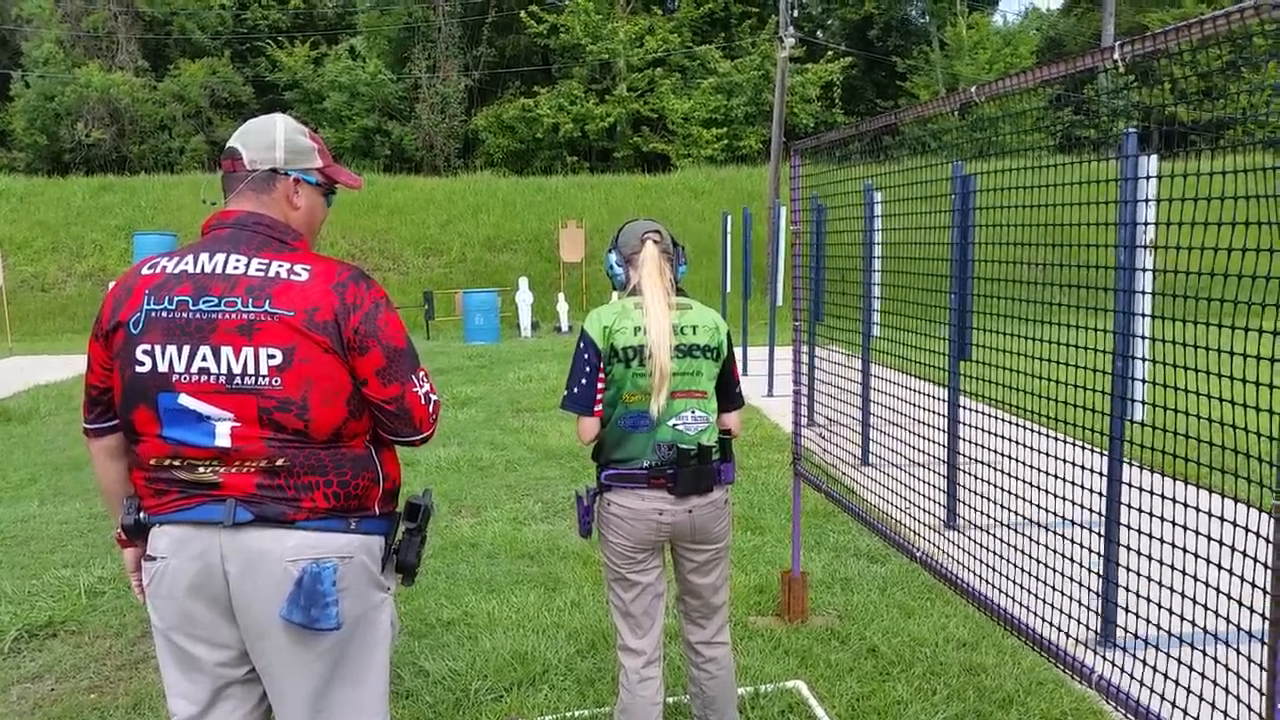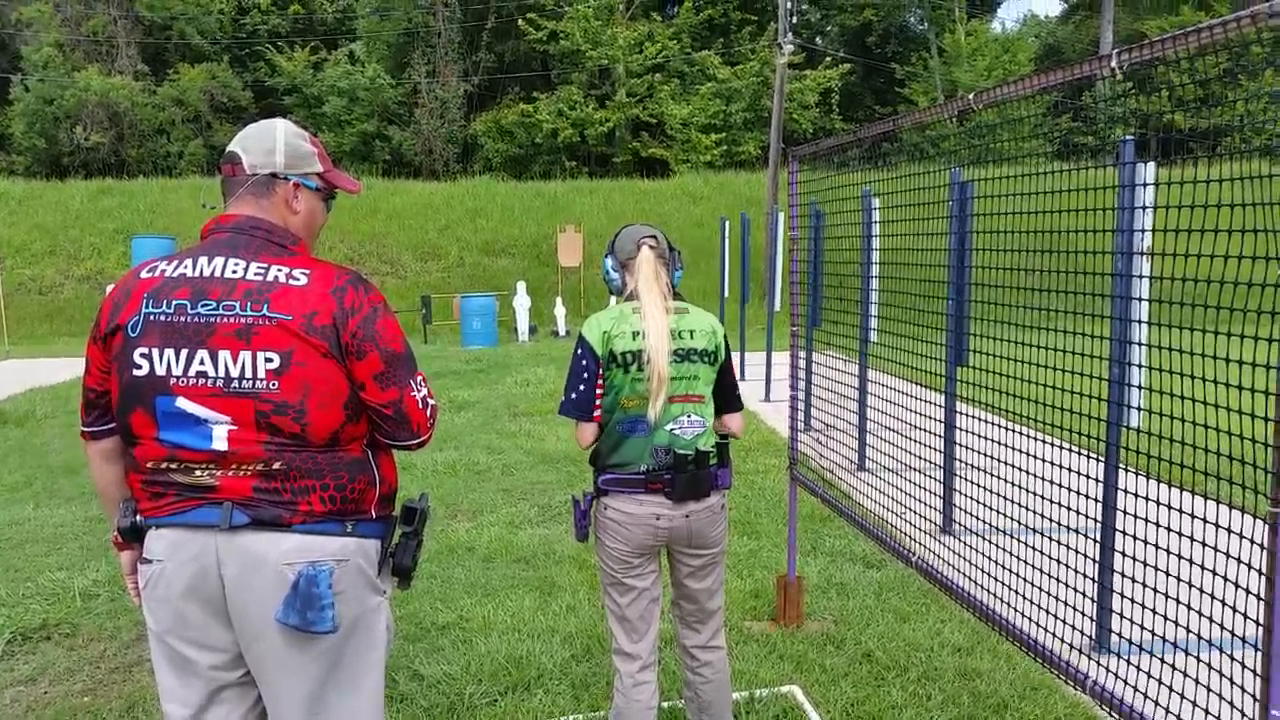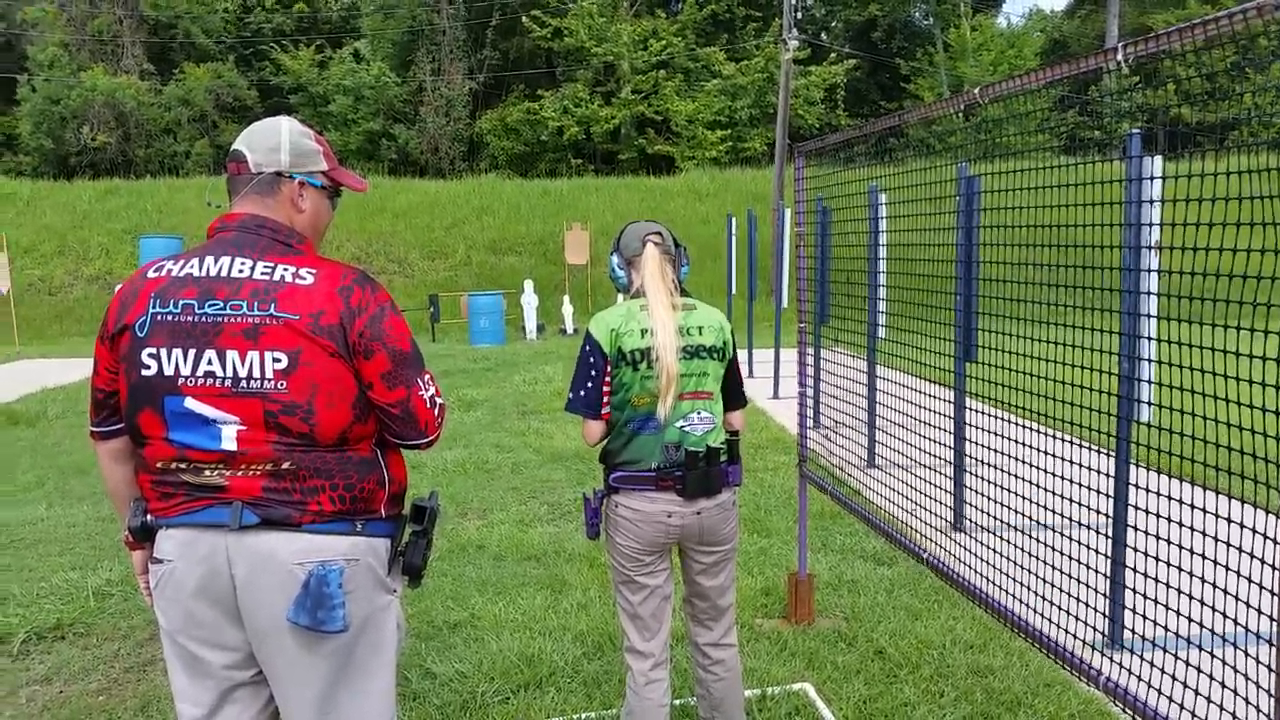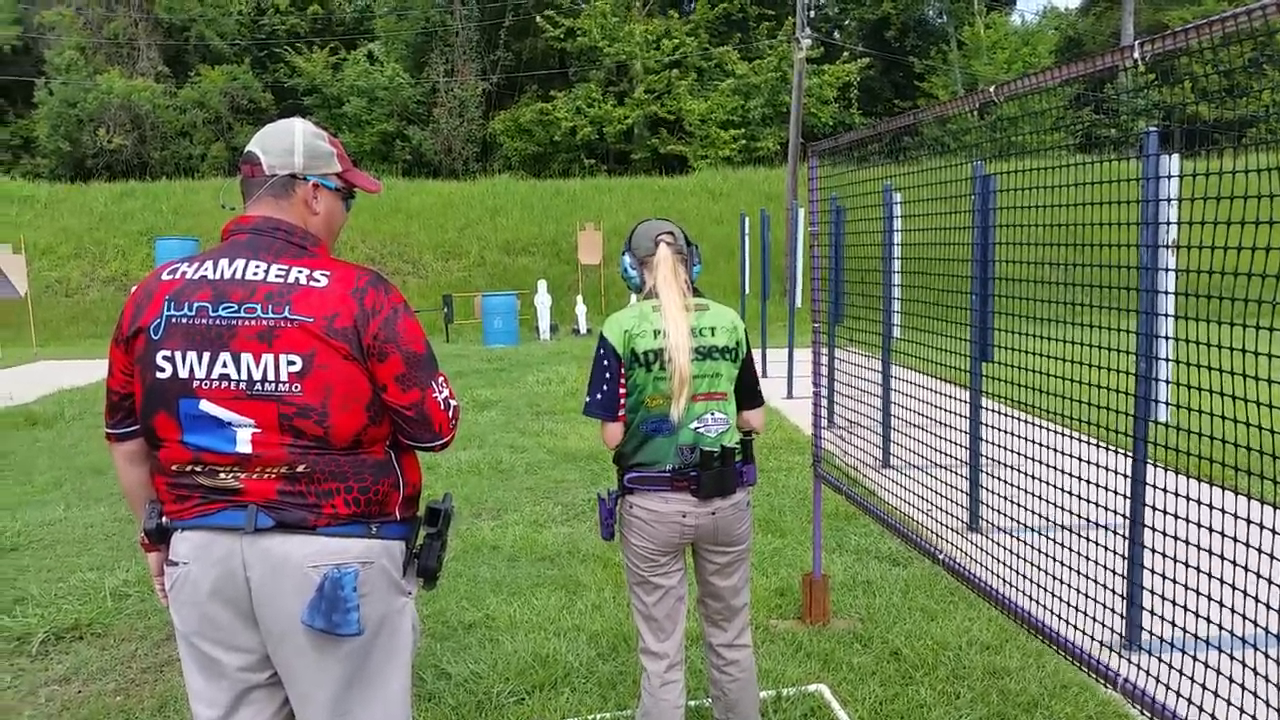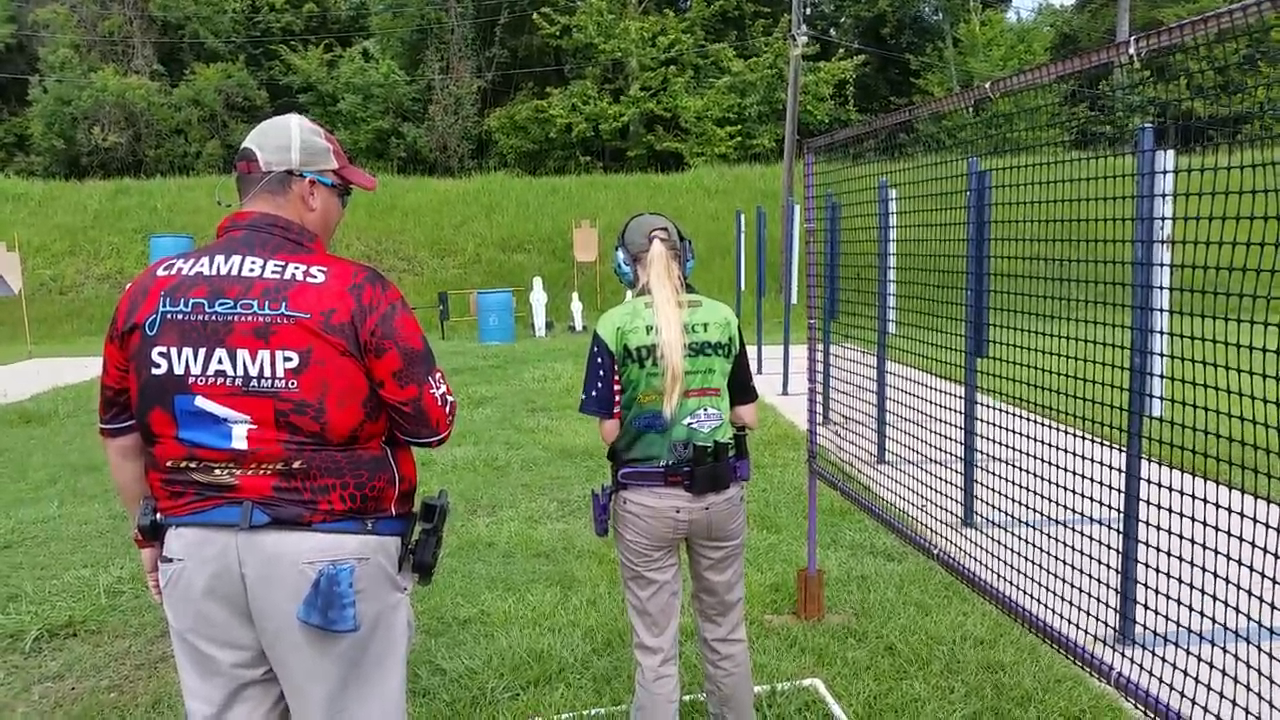
dt=0.4s
person 1, frame 1
left shoulder: (133, 289)
right shoulder: (340, 289)
left elbow: (105, 435)
right elbow: (415, 423)
left wrist: (133, 533)
left hip: (180, 545)
right hip: (311, 550)
person 1, frame 2
left shoulder: (132, 292)
right shoulder: (338, 293)
left elbow: (102, 439)
right elbow: (413, 427)
left wrist: (130, 535)
left hip: (175, 548)
right hip: (306, 554)
person 1, frame 3
left shoulder: (139, 292)
right shoulder: (345, 292)
left elbow: (112, 439)
right elbow: (421, 426)
left wrist: (142, 536)
left hip: (187, 550)
right hip: (318, 553)
person 1, frame 4
left shoulder: (153, 295)
right shoulder: (359, 294)
left elbow: (127, 440)
right elbow: (435, 430)
left wrist: (158, 536)
left hip: (202, 551)
right hip: (331, 556)
person 1, frame 5
left shoulder: (148, 291)
right shoulder: (356, 291)
left elbow: (121, 437)
right elbow: (432, 425)
left wrist: (151, 535)
left hip: (197, 549)
right hip: (328, 553)
person 2, frame 1
left shoulder: (604, 322)
right shoulder: (711, 322)
left elbow: (588, 430)
right elbow: (730, 422)
left hip: (631, 501)
right hip: (705, 495)
left knee: (639, 648)
right knee: (710, 635)
person 2, frame 2
left shoulder: (601, 328)
right shoulder: (708, 326)
left elbow: (586, 434)
right elbow: (732, 424)
left hip: (628, 506)
right hip: (701, 500)
left knee: (634, 653)
right knee: (705, 639)
person 2, frame 3
left shoulder: (608, 326)
right shoulder: (716, 321)
left elbow: (593, 432)
right elbow: (736, 420)
left hip: (639, 503)
right hip: (712, 496)
left knee: (647, 651)
right knee: (718, 636)
person 2, frame 4
left shoulder: (622, 328)
right shoulder: (729, 322)
left elbow: (612, 435)
right elbow: (753, 420)
left hip: (653, 504)
right hip: (726, 497)
left knee: (661, 651)
right knee: (732, 636)
person 2, frame 5
left shoulder: (615, 325)
right shoulder: (722, 317)
left elbow: (610, 431)
right elbow: (747, 417)
left hip: (648, 499)
right hip: (720, 492)
left knee: (655, 646)
right knee: (726, 631)
